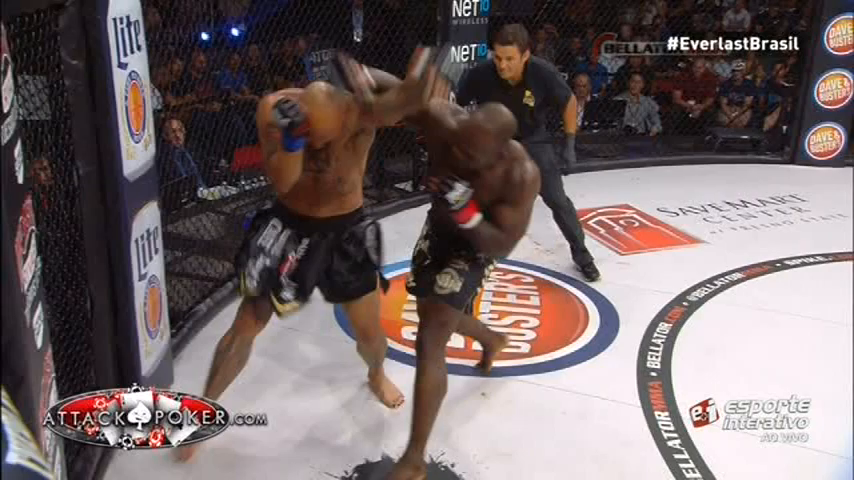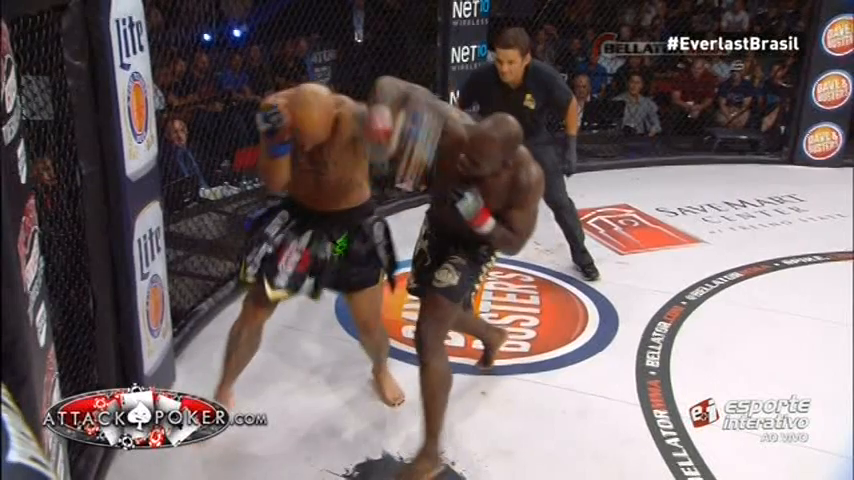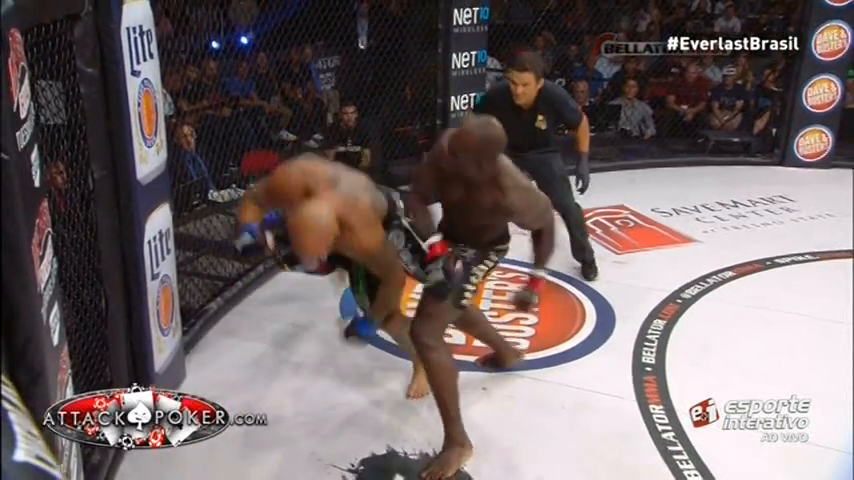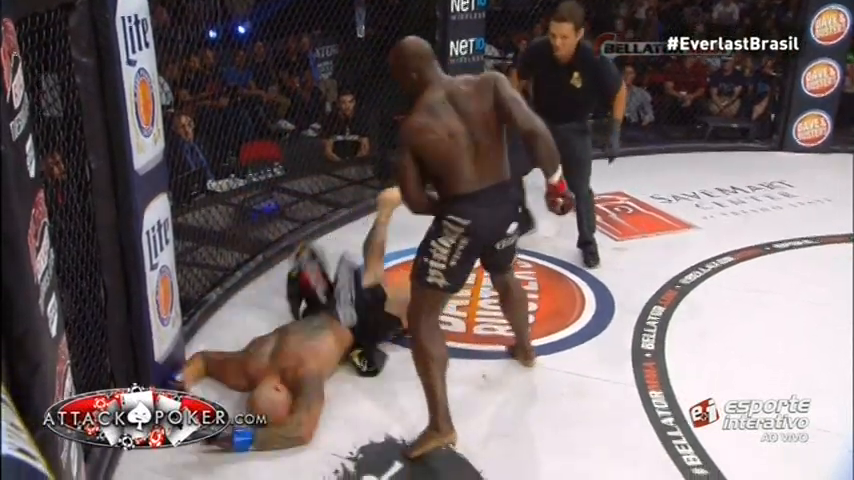
dt=1s
person 1, frame 1
left shoulder: (521, 176)
right shoulder: (444, 121)
left elbow: (502, 246)
left wrist: (467, 213)
left hip: (475, 245)
right hip: (438, 226)
left knee: (429, 342)
right knee: (432, 312)
right ankle: (492, 339)
person 1, frame 2
left shoulder: (526, 178)
right shoulder: (451, 128)
left elbow: (513, 244)
right elbow: (395, 88)
left wrist: (479, 218)
left hip: (473, 245)
right hip: (436, 227)
left knee: (429, 338)
right knee: (439, 310)
right ankle: (492, 336)
person 1, frame 3
left shoulder: (511, 194)
right shoulder: (450, 145)
left elbow: (545, 225)
right elbow: (418, 196)
left wrist: (535, 281)
right wrist: (437, 247)
left hip: (479, 247)
right hip: (452, 232)
left knee: (425, 332)
right knee: (451, 306)
left ankle: (457, 442)
right ankle: (504, 351)
person 1, frame 4
left shoulder: (412, 126)
right shoulder: (490, 85)
left elbow: (414, 201)
right elbow: (534, 130)
right wrist: (555, 180)
left hip: (460, 217)
right hip: (507, 203)
left knee: (422, 316)
right knee: (504, 278)
left ankle: (440, 424)
right ankle: (524, 347)
person 2, frame 1
left shoulder: (358, 109)
right shoulder: (274, 108)
left elbow: (400, 102)
right elbow: (281, 182)
left wrist: (415, 89)
right wrist: (292, 137)
left hip: (347, 229)
right hip: (289, 225)
left knee: (369, 332)
right knee: (246, 327)
left ankle: (377, 376)
person 2, frame 2
left shoulder: (351, 116)
right shoulder: (276, 108)
left elbow: (383, 125)
right elbow: (274, 184)
right wrist: (279, 140)
left hip: (353, 222)
right hip: (298, 217)
left knee: (369, 325)
right knee: (254, 312)
left ankle: (381, 370)
right ankle: (223, 392)
person 2, frame 3
left shoulder: (365, 230)
right shoulder: (287, 181)
left elbow: (392, 276)
right elbow: (252, 202)
left wrist: (372, 321)
right wrist: (250, 232)
left hip: (383, 222)
left knee: (380, 310)
left ankle: (423, 364)
person 2, frame 4
left shoulder: (305, 372)
right shoulder: (244, 370)
left elbow: (302, 432)
right elbow: (203, 358)
left wrist: (241, 440)
right wrist: (182, 381)
left hip: (352, 318)
right hip: (323, 319)
person 3, frame 1
left shoulder: (543, 73)
right shoulder: (480, 74)
left elbow: (569, 102)
right elbow: (454, 105)
left wrist: (570, 144)
left hip: (532, 139)
left knee: (557, 199)
left ankle: (581, 253)
person 3, frame 2
left shoulder: (544, 76)
right shoulder: (482, 77)
left elbow: (570, 105)
right elbow: (459, 107)
left wrist: (571, 146)
left hip: (534, 141)
left knee: (559, 200)
left ankle: (581, 254)
person 3, frame 3
left shoulder: (554, 97)
right shoulder: (496, 96)
left elbow: (581, 123)
left wrist: (583, 163)
left hip: (542, 153)
left knee: (567, 205)
left ankle: (585, 256)
person 3, frame 4
left shoulder: (594, 59)
right shoulder: (536, 51)
left elbow: (620, 90)
right elbow: (519, 79)
left wrist: (614, 132)
left hip: (574, 127)
right hip: (538, 120)
left knee: (579, 187)
left ankle: (587, 243)
